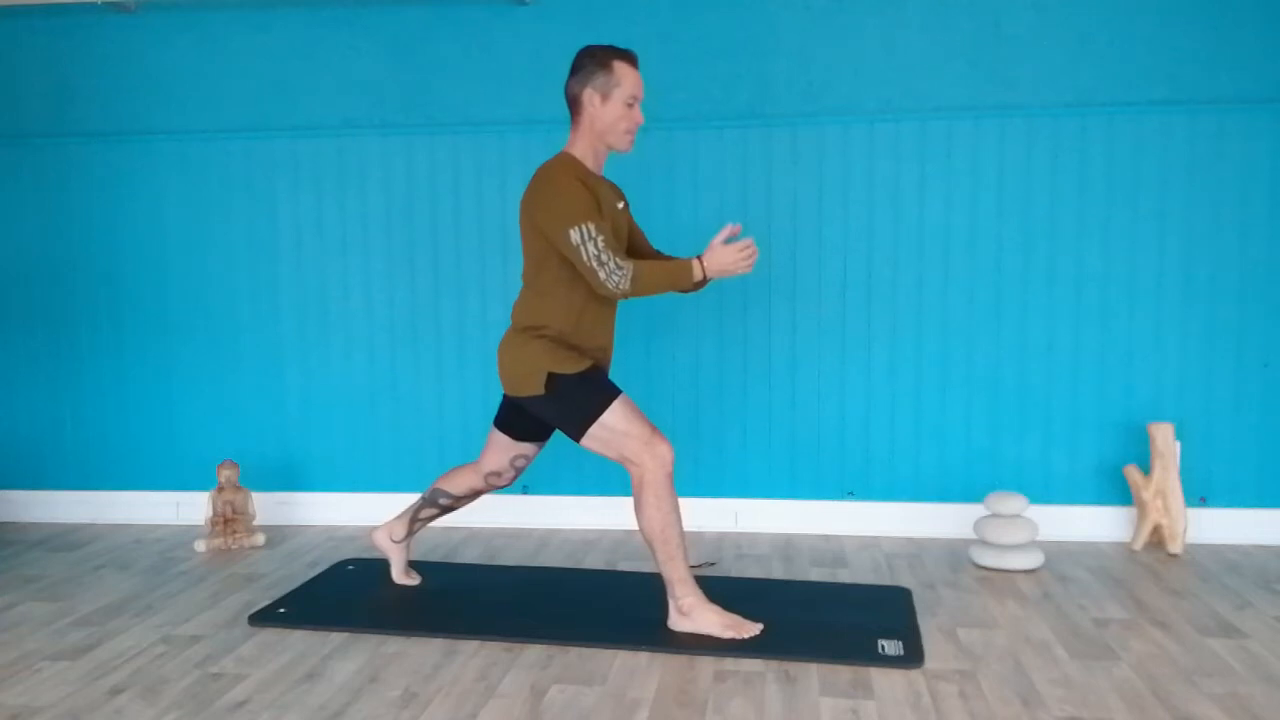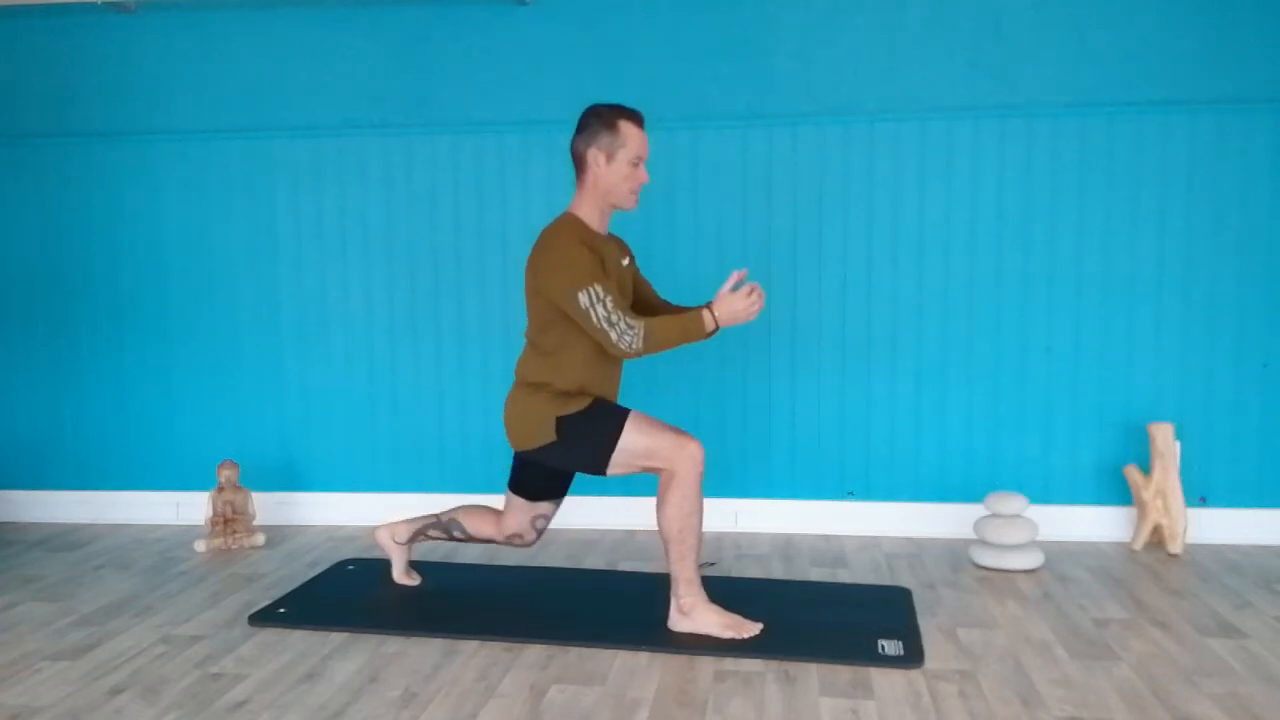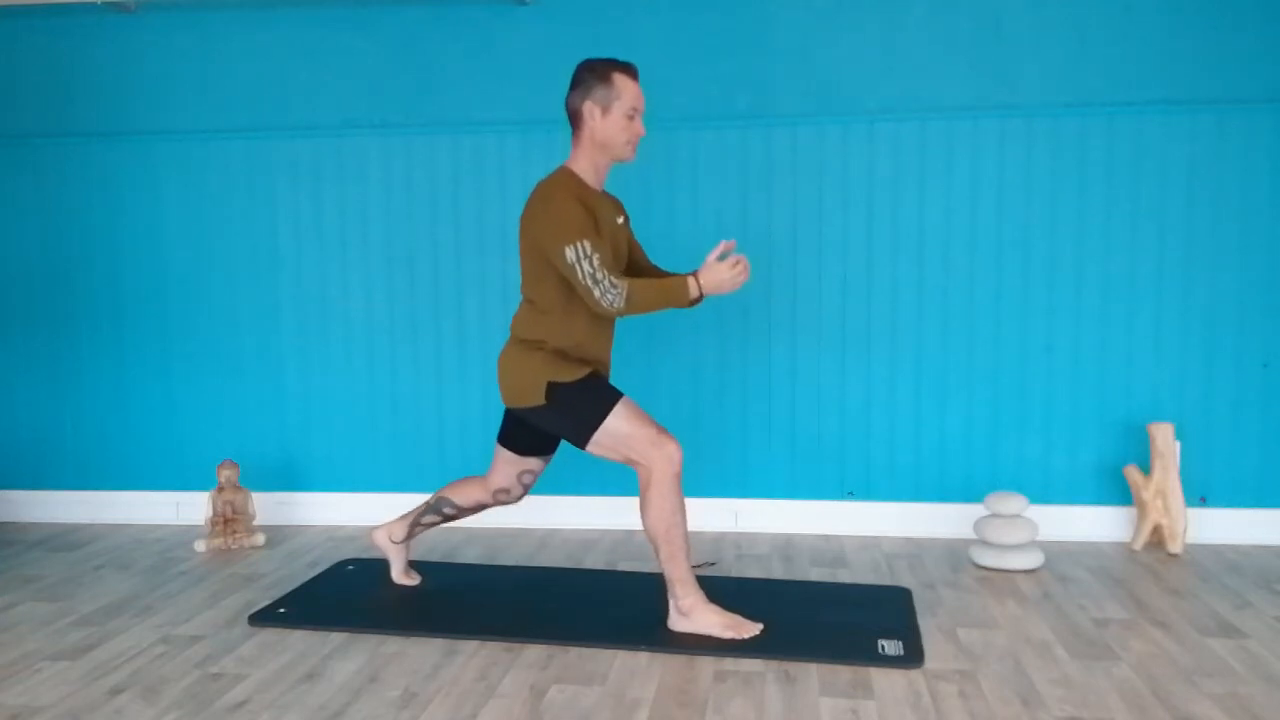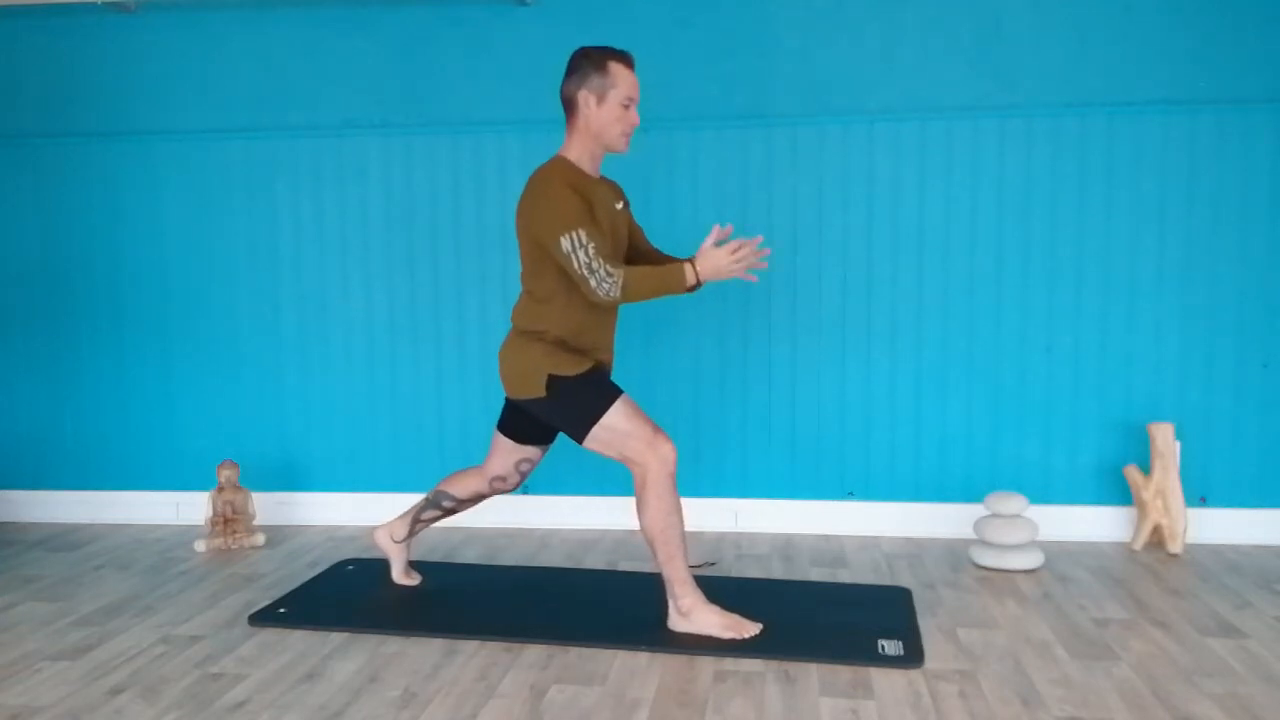
dt=1s
person 1, frame 1
left shoulder: (606, 193)
right shoulder: (558, 186)
left elbow: (646, 261)
right elbow: (613, 278)
left wrist: (704, 266)
right wrist: (701, 267)
left hip: (552, 360)
right hip: (547, 360)
left knee: (493, 471)
right knee: (653, 454)
left ankle: (396, 532)
right ankle: (687, 606)
person 1, frame 2
left shoulder: (612, 250)
right shoulder: (563, 248)
left elbow: (656, 314)
right elbow: (625, 338)
left wrist: (713, 311)
right wrist: (713, 318)
left hip: (559, 413)
right hip: (551, 413)
left knee: (513, 531)
right knee: (684, 455)
left ankle: (400, 535)
right ankle: (688, 605)
person 1, frame 3
left shoulder: (606, 206)
right shoulder: (558, 202)
left elbow: (641, 276)
right elbow: (608, 296)
left wrist: (700, 280)
right wrist: (698, 287)
left hip: (552, 372)
right hip: (547, 372)
left knee: (503, 487)
right knee: (661, 453)
left ankle: (396, 533)
right ankle: (688, 606)
person 1, frame 4
left shoulder: (607, 193)
right shoulder: (552, 190)
left elbow: (644, 260)
right elbow: (604, 283)
left wrist: (704, 265)
right wrist: (697, 272)
left hip: (556, 362)
right hip: (547, 363)
left knee: (498, 476)
right knee: (656, 453)
left ankle: (397, 532)
right ankle: (687, 606)
